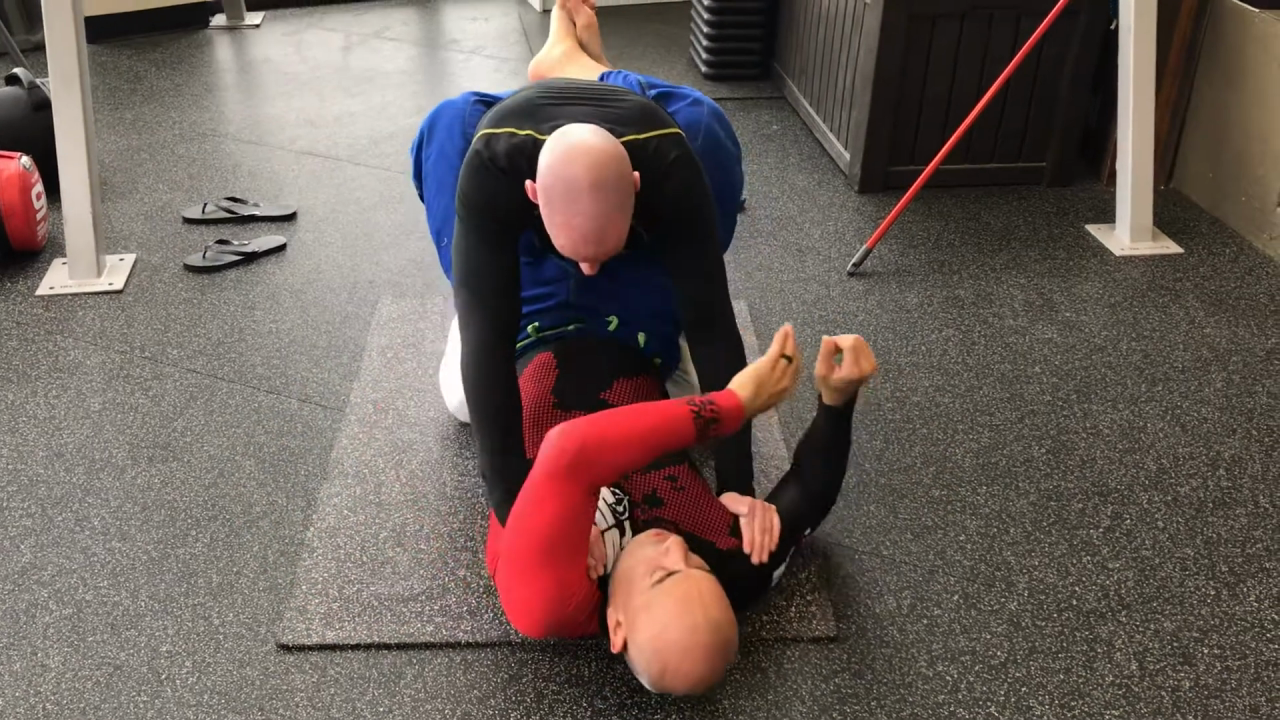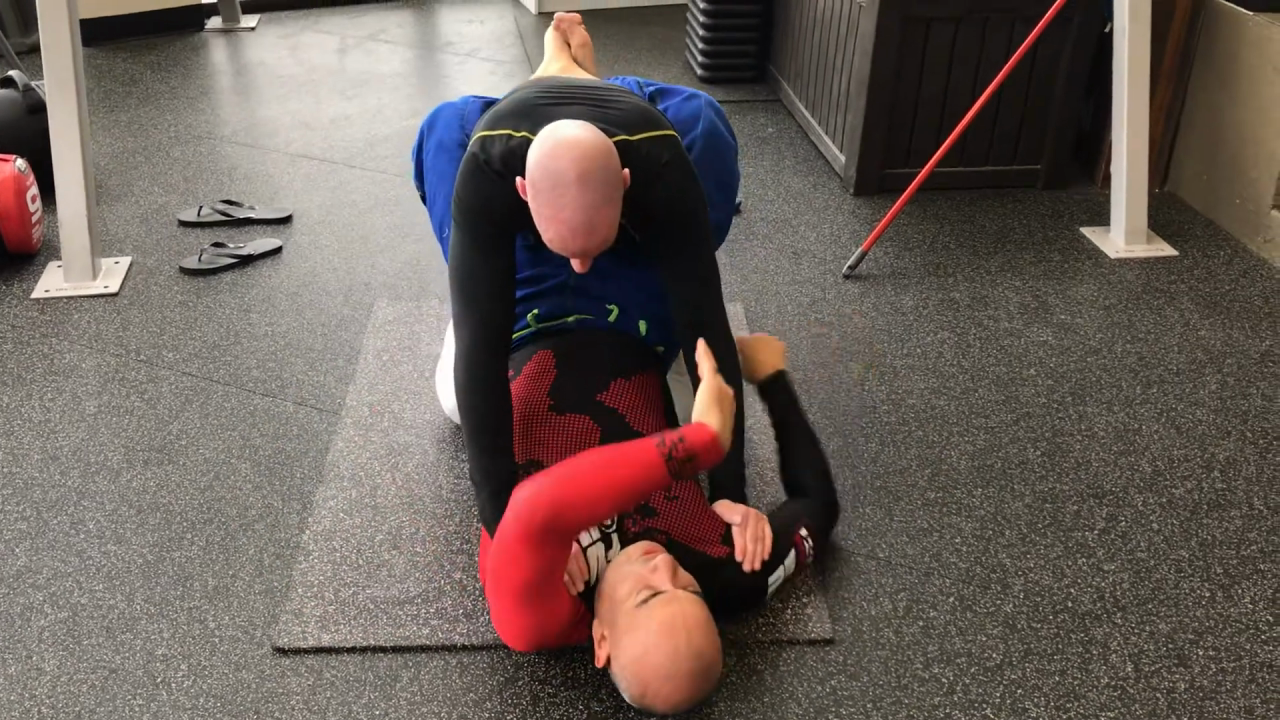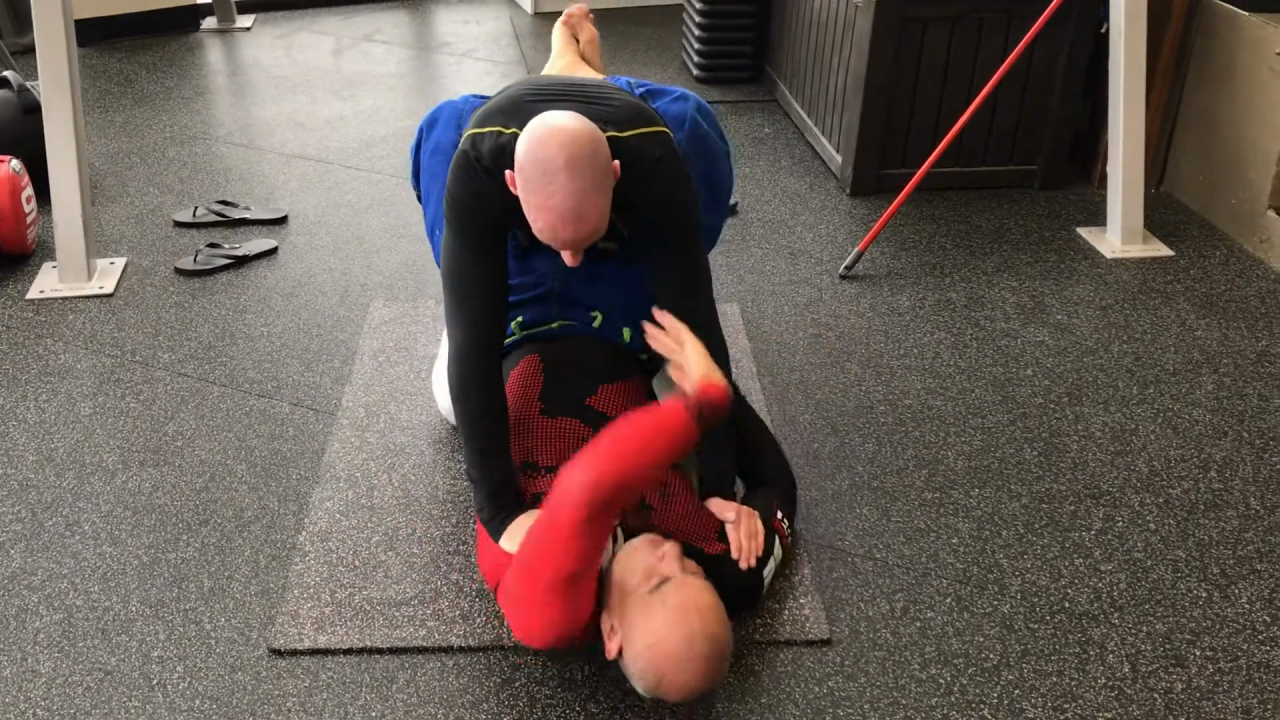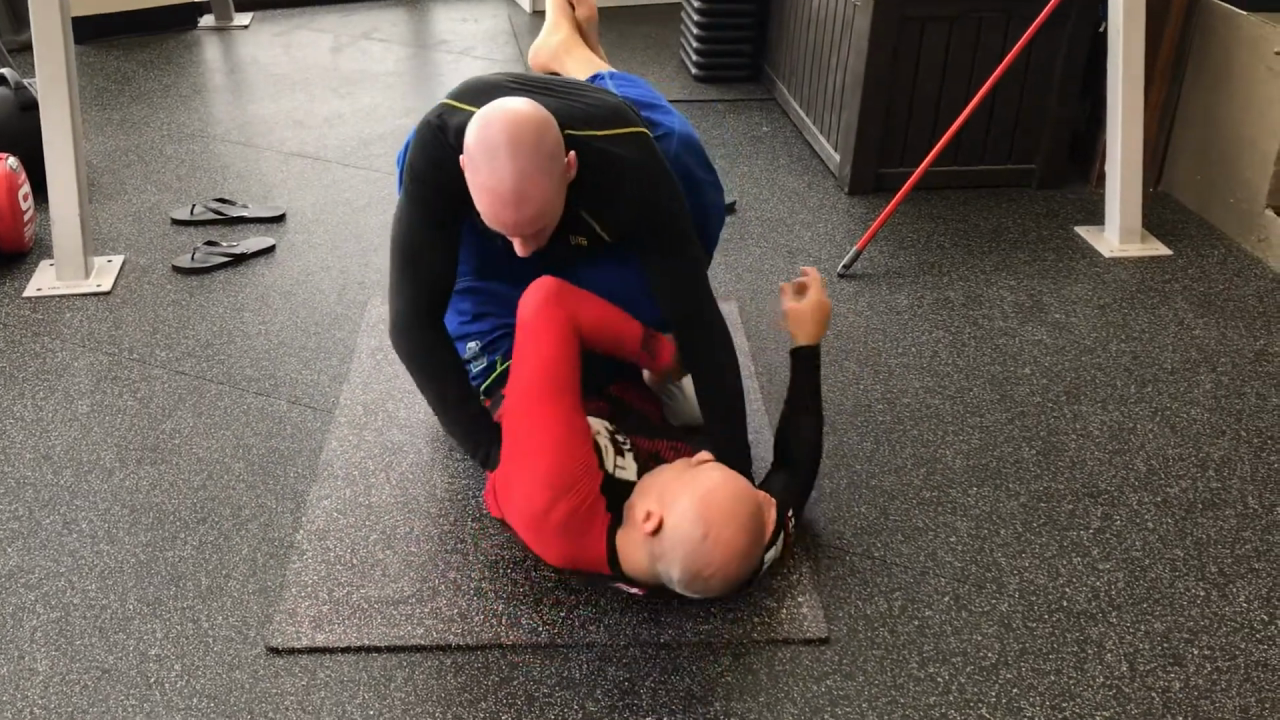
dt=0.5s
person 1, frame 1
left shoulder: (671, 170)
right shoulder: (492, 166)
left elbow: (712, 328)
right elbow: (485, 345)
left wrist: (738, 489)
right wrist: (515, 505)
person 1, frame 2
left shoulder: (662, 170)
right shoulder: (487, 170)
left elbow: (706, 331)
right elbow: (479, 348)
left wrist: (730, 493)
right wrist: (501, 514)
person 1, frame 3
left shoulder: (653, 165)
right shoulder: (479, 166)
left elbow: (696, 324)
right elbow: (471, 347)
left wrist: (721, 490)
right wrist: (502, 513)
person 1, frame 4
left shoulder: (628, 165)
right shoulder: (442, 144)
left elbow: (699, 323)
right elbow: (412, 320)
left wrist: (736, 475)
right wrist: (493, 451)
left hip: (608, 257)
person 2, frame 1
left shoulder: (548, 601)
right shoulder: (734, 574)
left elbow: (569, 453)
right elbow: (811, 492)
left wrist: (731, 405)
right wrist: (838, 396)
person 2, frame 2
left shoulder: (539, 620)
right shoulder: (726, 583)
left elbow: (536, 509)
right elbow: (818, 505)
left wrist: (702, 437)
right wrist: (772, 377)
person 2, frame 3
left shoulder: (550, 613)
right shoulder: (734, 582)
left elbow: (588, 487)
right elbow: (777, 486)
left wrist: (709, 394)
right wrist: (711, 390)
person 2, frame 4
left shoulder: (552, 497)
right shoulder: (729, 566)
left elbow: (544, 305)
right elbow: (796, 473)
left wrist: (661, 352)
right wrist: (807, 343)
